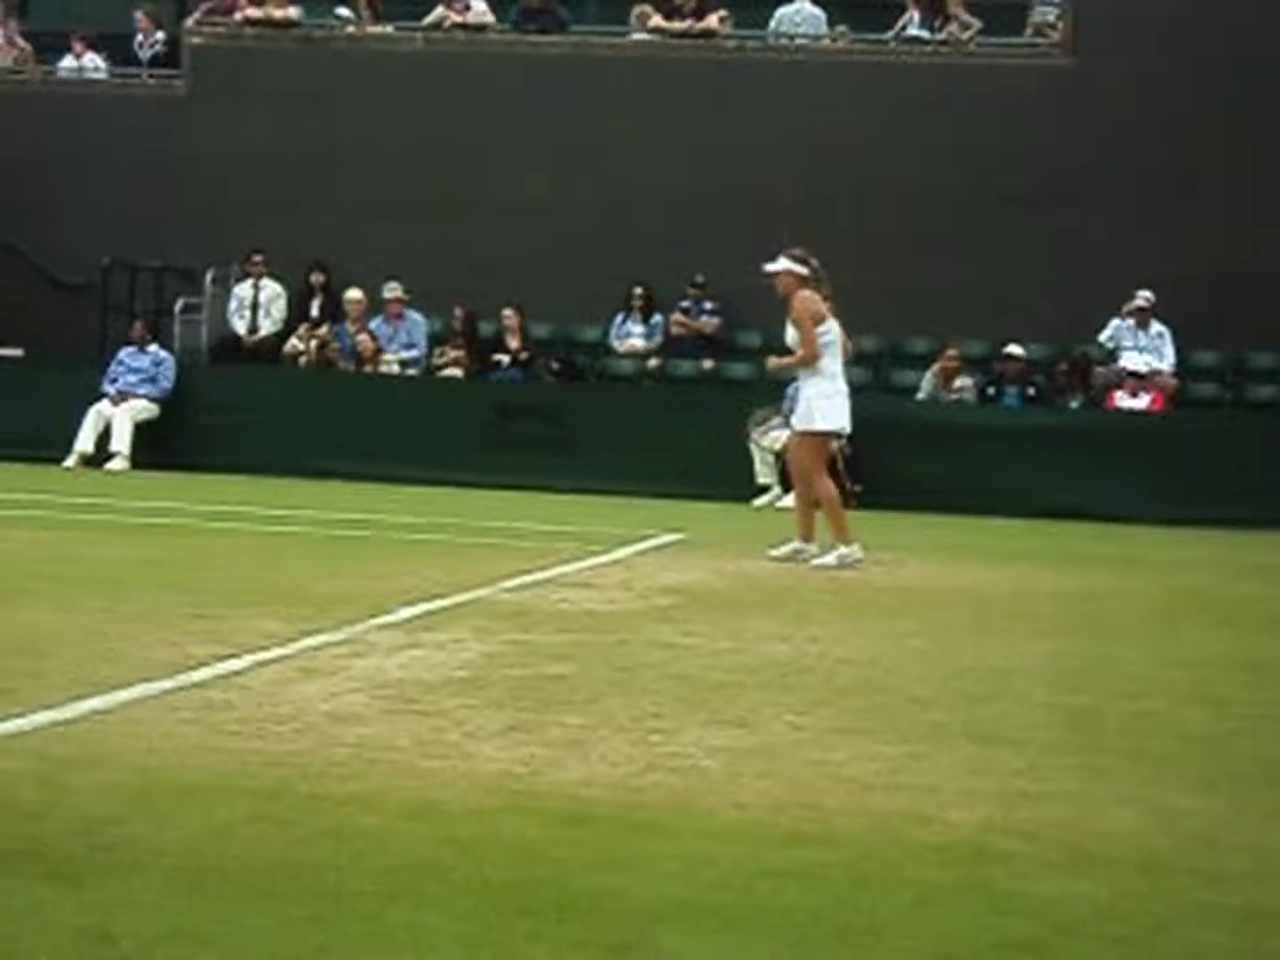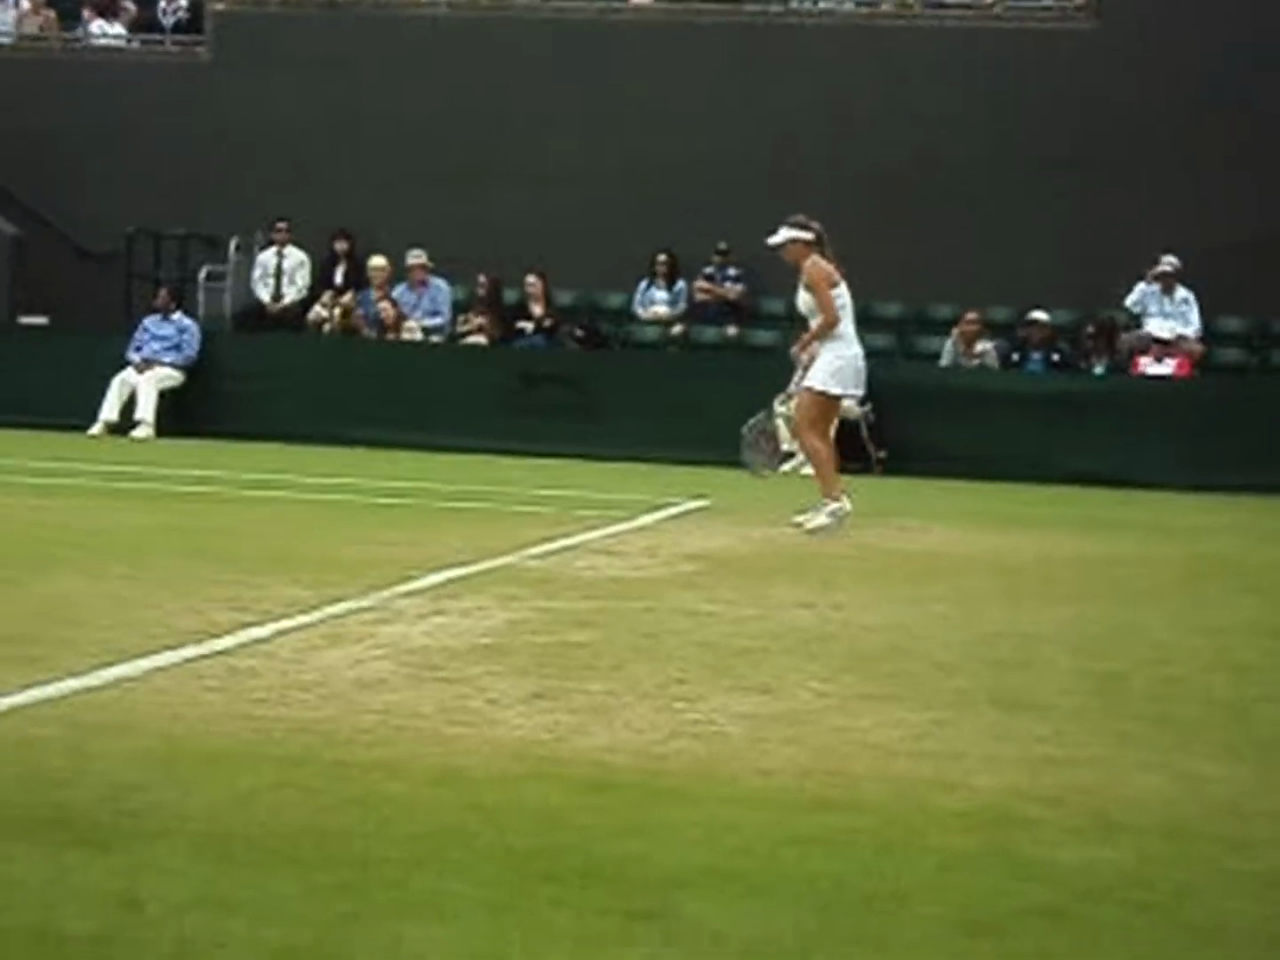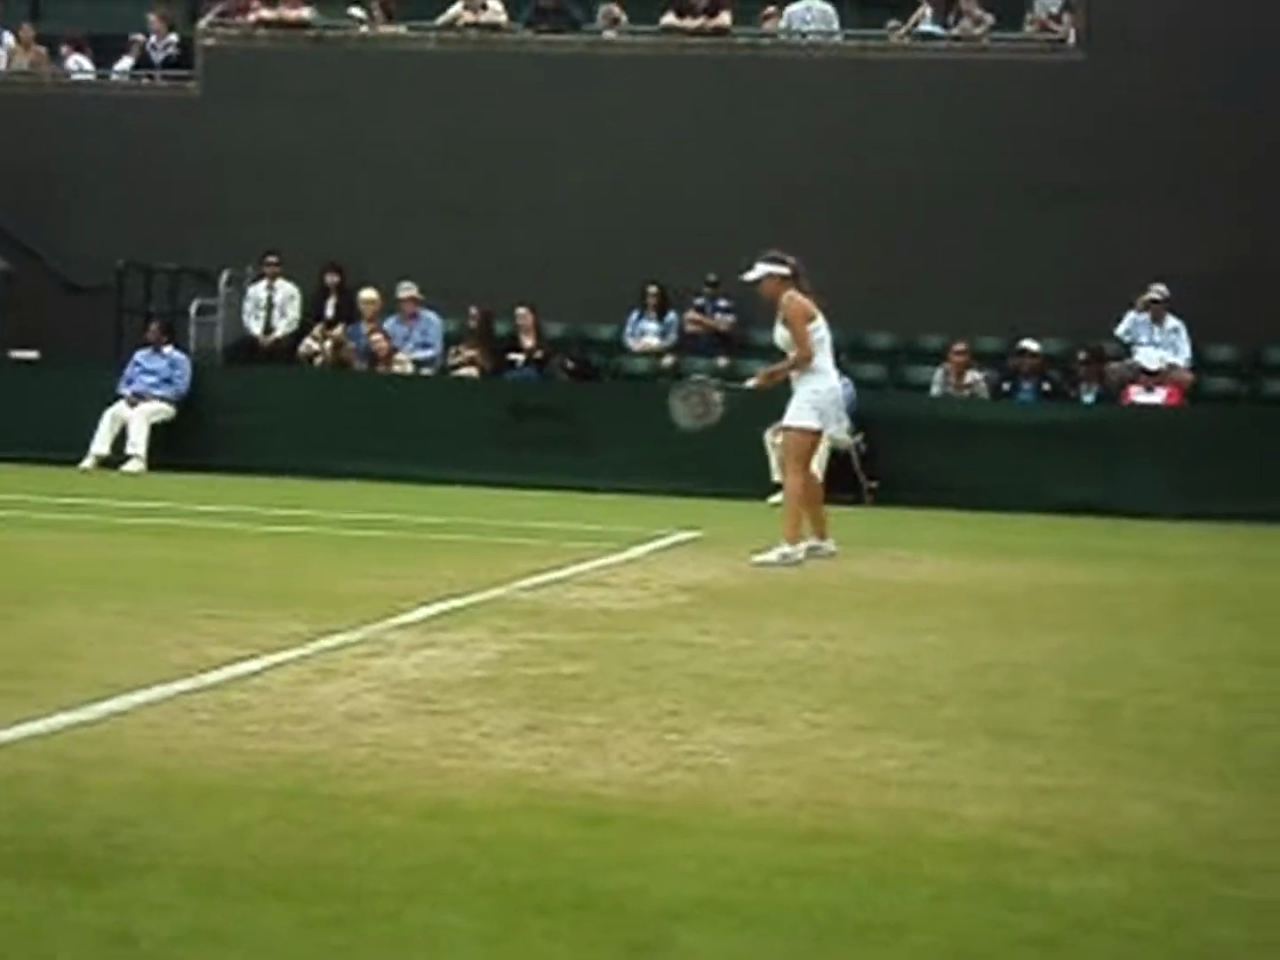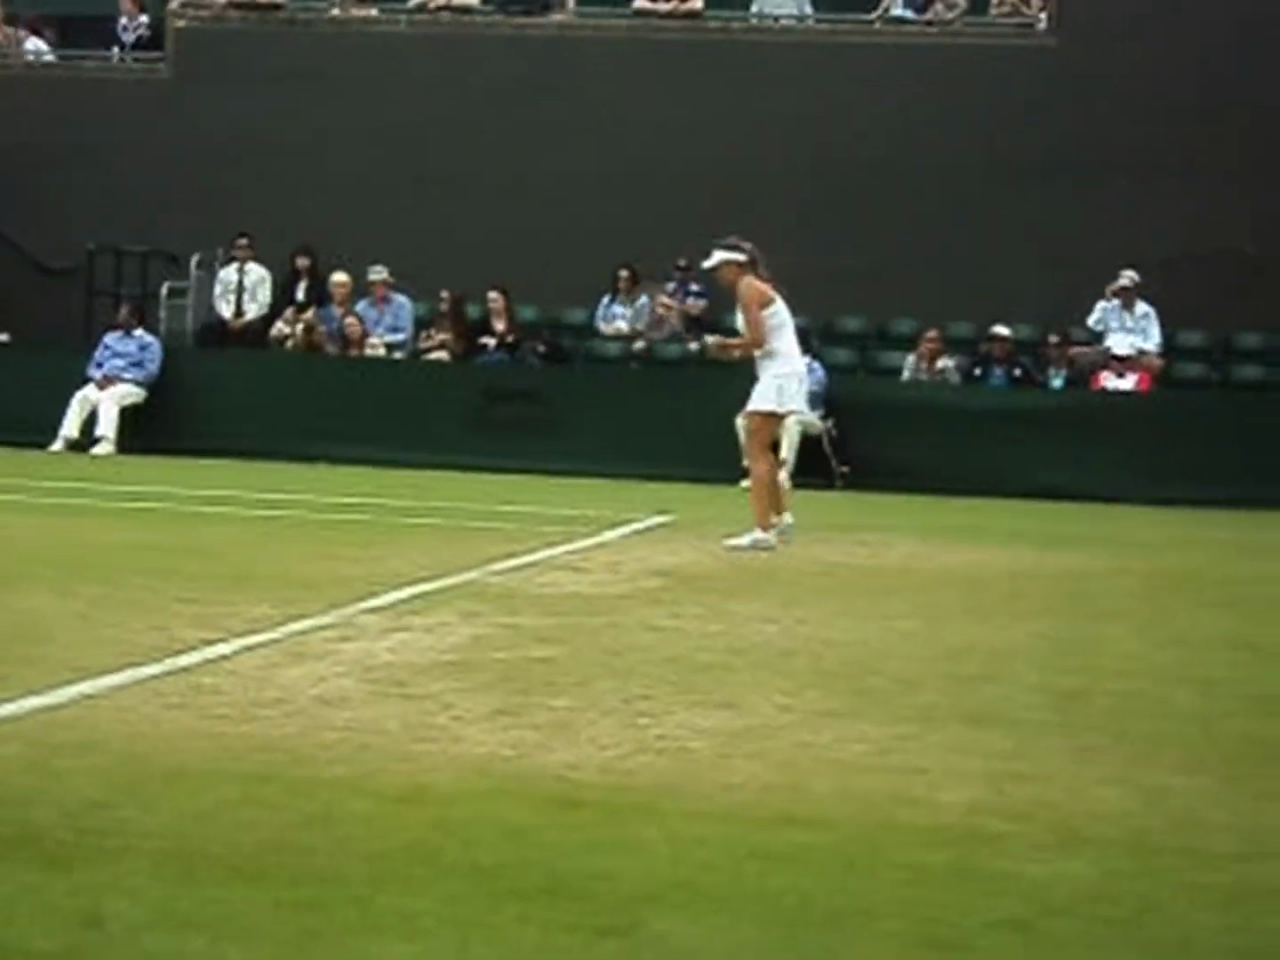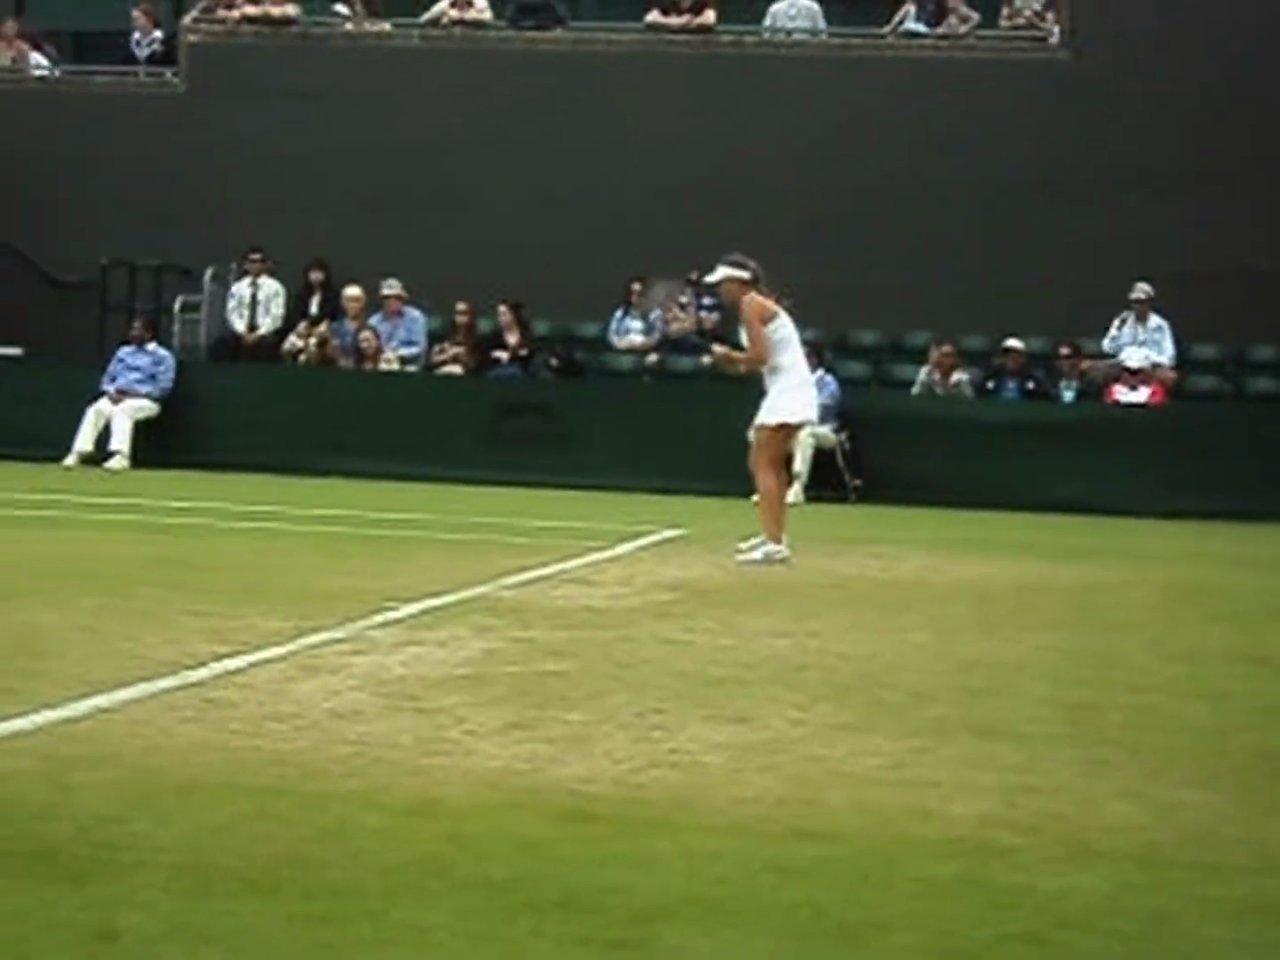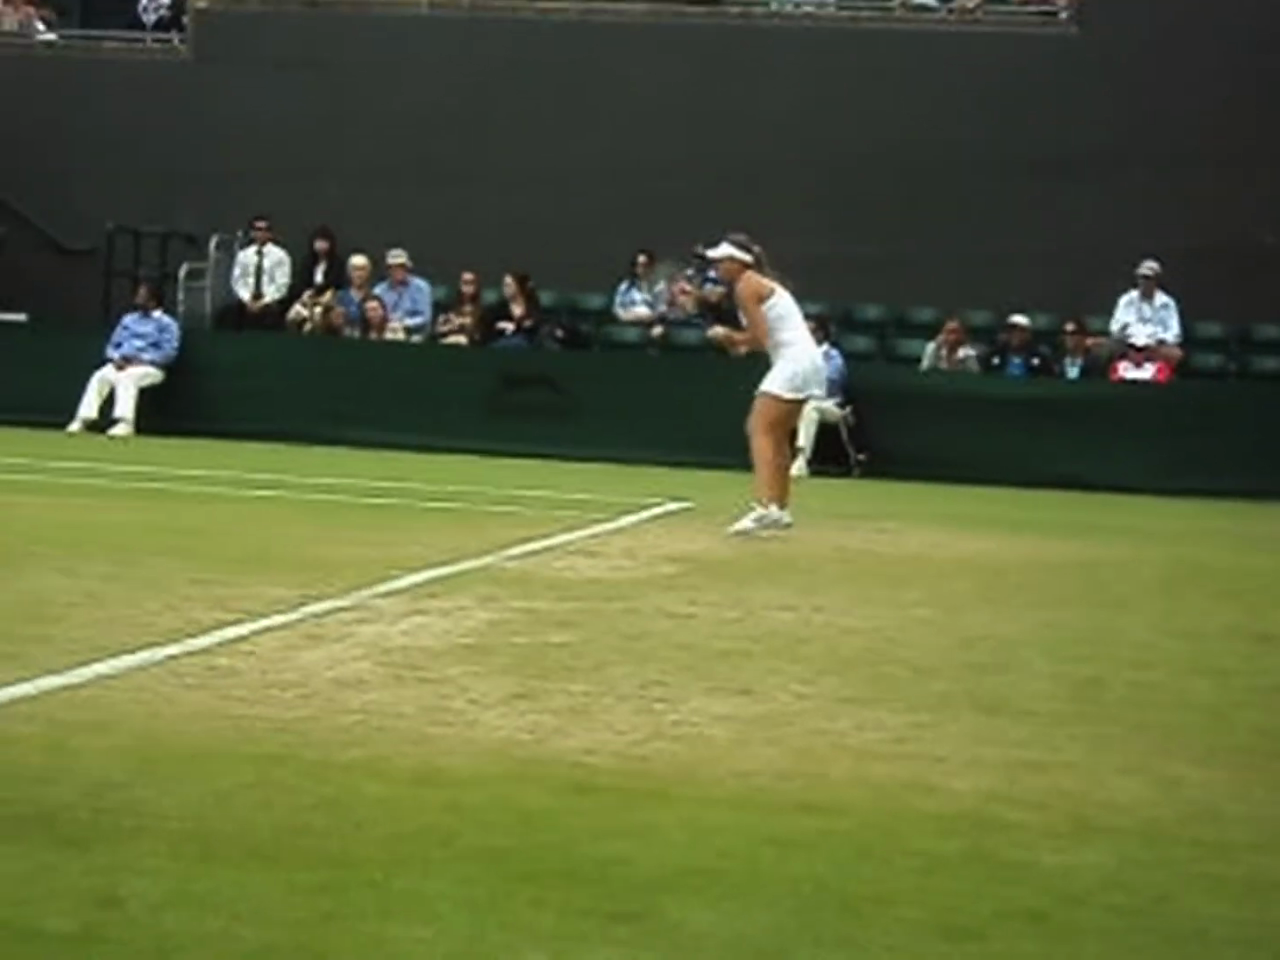
dt=0.2s
person 1, frame 1
left shoulder: (801, 303)
right shoulder: (815, 302)
left elbow: (811, 354)
right elbow: (843, 348)
left wrist: (780, 363)
left hip: (821, 395)
right hip: (817, 394)
left knee: (814, 473)
right knee: (797, 466)
left ankle: (847, 546)
right ankle: (804, 543)
person 1, frame 2
left shoulder: (813, 269)
right shoulder: (819, 268)
left elbow: (832, 319)
left wrist: (804, 344)
right wrist: (812, 352)
left hip: (837, 358)
right hip: (835, 358)
left knee: (803, 428)
right knee: (818, 432)
left ankle: (835, 498)
right ankle: (831, 504)
person 1, frame 3
left shoulder: (790, 303)
right shoulder: (794, 303)
left elbow: (806, 354)
left wrist: (773, 371)
right wrist: (775, 374)
left hip: (814, 392)
right hip: (816, 391)
left knee: (791, 467)
right knee: (801, 467)
left ankle: (791, 546)
right ankle: (821, 539)
person 1, frame 4
left shoulder: (747, 288)
right shoulder: (757, 287)
left elbow: (757, 339)
left wrist: (724, 344)
right wrist: (733, 347)
left hip: (779, 375)
right hip: (782, 373)
left knee: (757, 452)
right knee: (761, 449)
left ankle: (763, 532)
right ankle: (780, 516)
person 1, frame 5
left shoulder: (750, 305)
right shoulder: (759, 303)
left elbow: (760, 356)
left wrist: (730, 356)
right wrist: (735, 360)
left hip: (788, 389)
right hip: (789, 388)
left knee: (761, 464)
right knee: (771, 464)
left ankle: (775, 545)
right ankle: (773, 535)
person 1, frame 6
left shoulder: (745, 286)
right shoulder: (760, 284)
left elbow: (760, 337)
left wrist: (729, 337)
right wrist: (740, 343)
left hip: (795, 362)
right hip: (803, 362)
left knee: (759, 429)
right knee: (777, 435)
left ankle: (764, 506)
right ankle: (779, 510)
